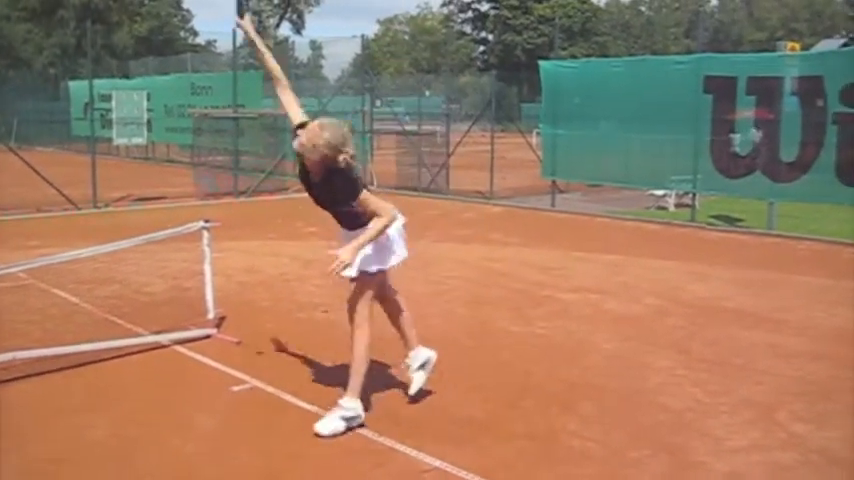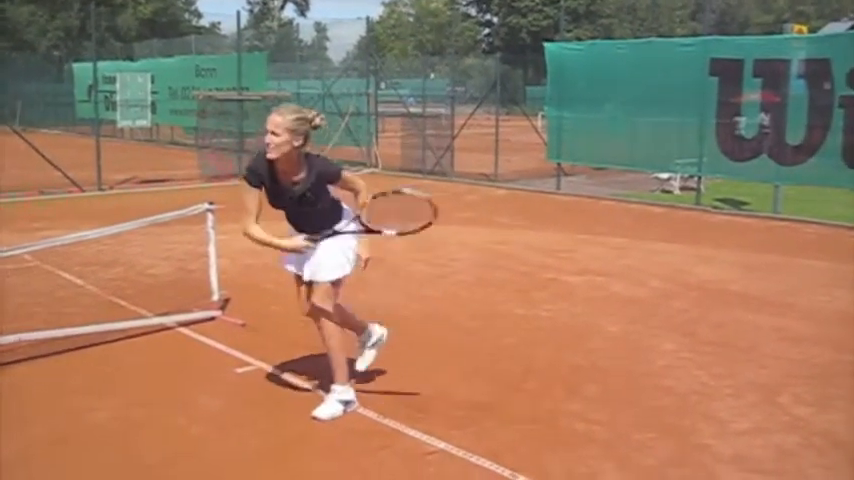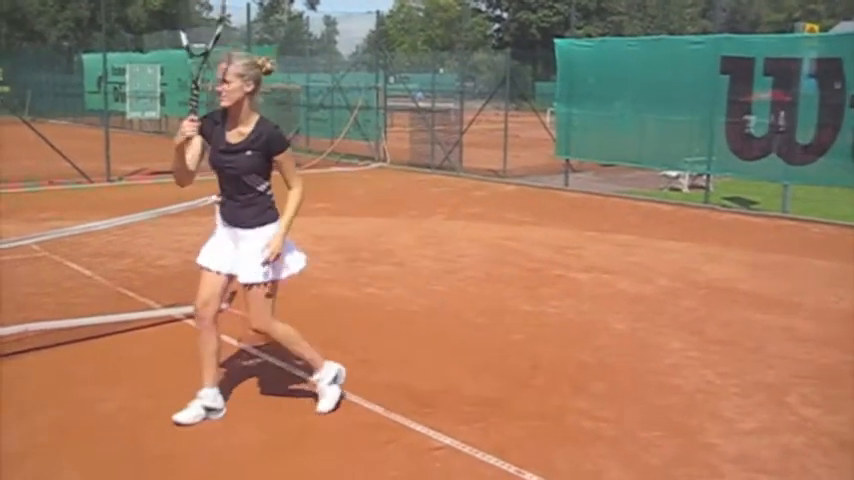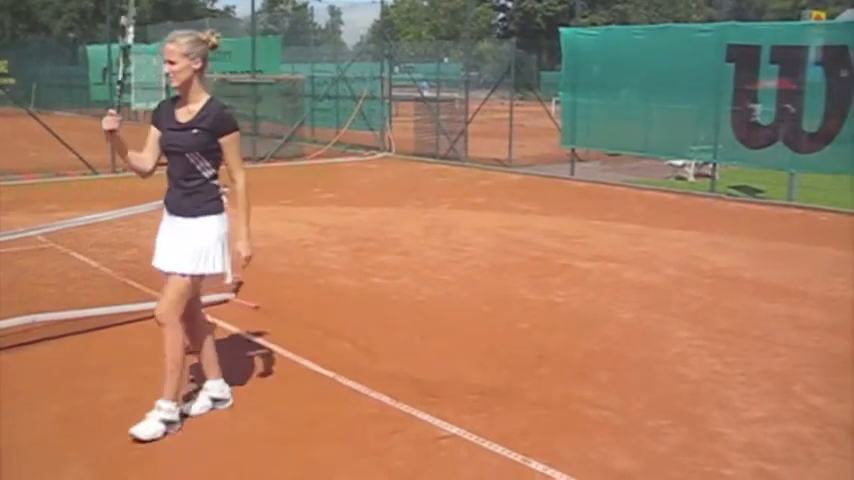
dt=0.4s
person 1, frame 1
left shoulder: (346, 181)
right shoulder: (306, 138)
left elbow: (389, 214)
right elbow: (282, 87)
left wrist: (353, 249)
right wrist: (258, 43)
left hip: (373, 232)
right hip: (361, 225)
left knee: (357, 307)
right knee: (382, 292)
left ankle: (350, 405)
right ankle: (417, 355)
person 1, frame 2
left shoulder: (321, 169)
right shoulder: (259, 168)
left elbow: (361, 190)
right elbow: (250, 227)
left wrist: (362, 239)
right wrist: (284, 244)
left hip: (335, 233)
right hip: (303, 237)
left knee: (322, 309)
right knee: (310, 306)
left ankle: (343, 391)
right ankle: (369, 333)
person 1, frame 3
left shoulder: (269, 135)
right shoulder: (209, 125)
left elbow: (295, 188)
right elbow: (182, 180)
left wrist: (280, 236)
right wrist: (180, 145)
left hip: (261, 233)
right hip: (228, 230)
left knee: (261, 322)
right knee: (204, 309)
left ankle: (327, 371)
right ankle: (209, 396)
person 1, frame 4
left shoulder: (218, 116)
right shoulder: (165, 112)
left elbow: (238, 179)
right elbow: (145, 166)
left wrist: (243, 235)
right wrist: (114, 137)
left hip: (202, 225)
right hip: (172, 220)
left knee: (167, 315)
right knee: (189, 311)
left ankle: (167, 408)
right ankle: (216, 386)
